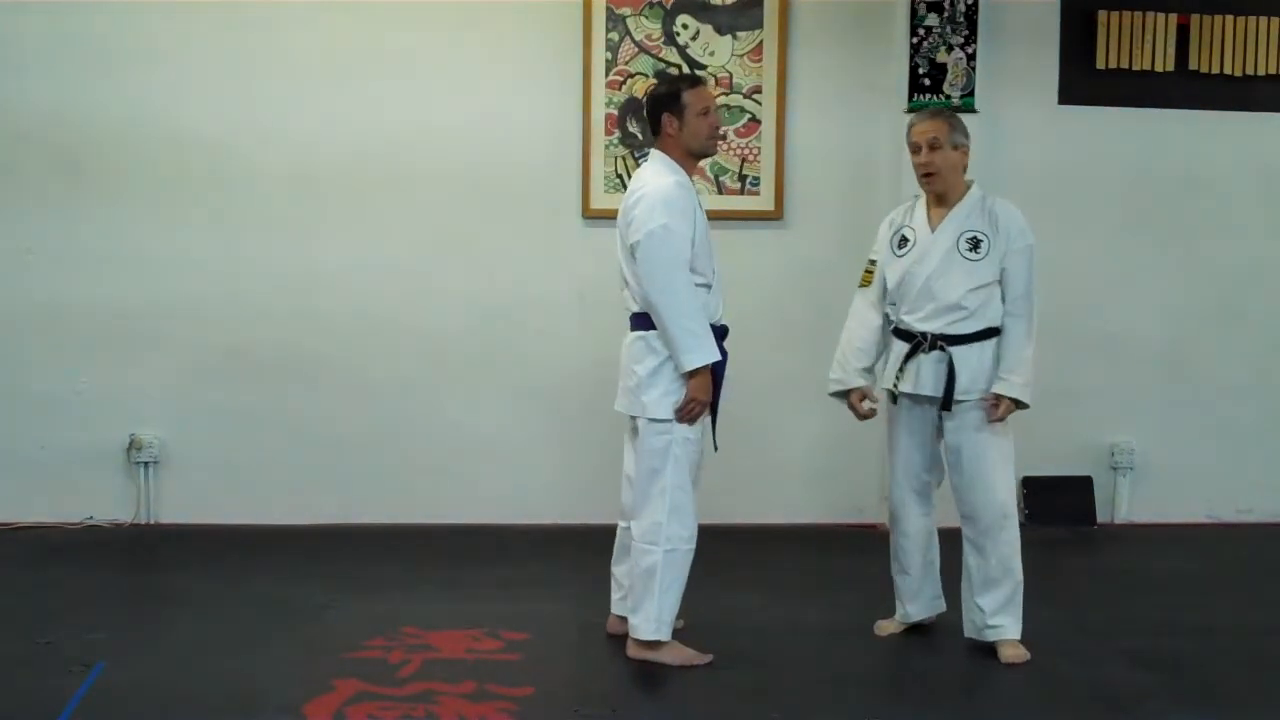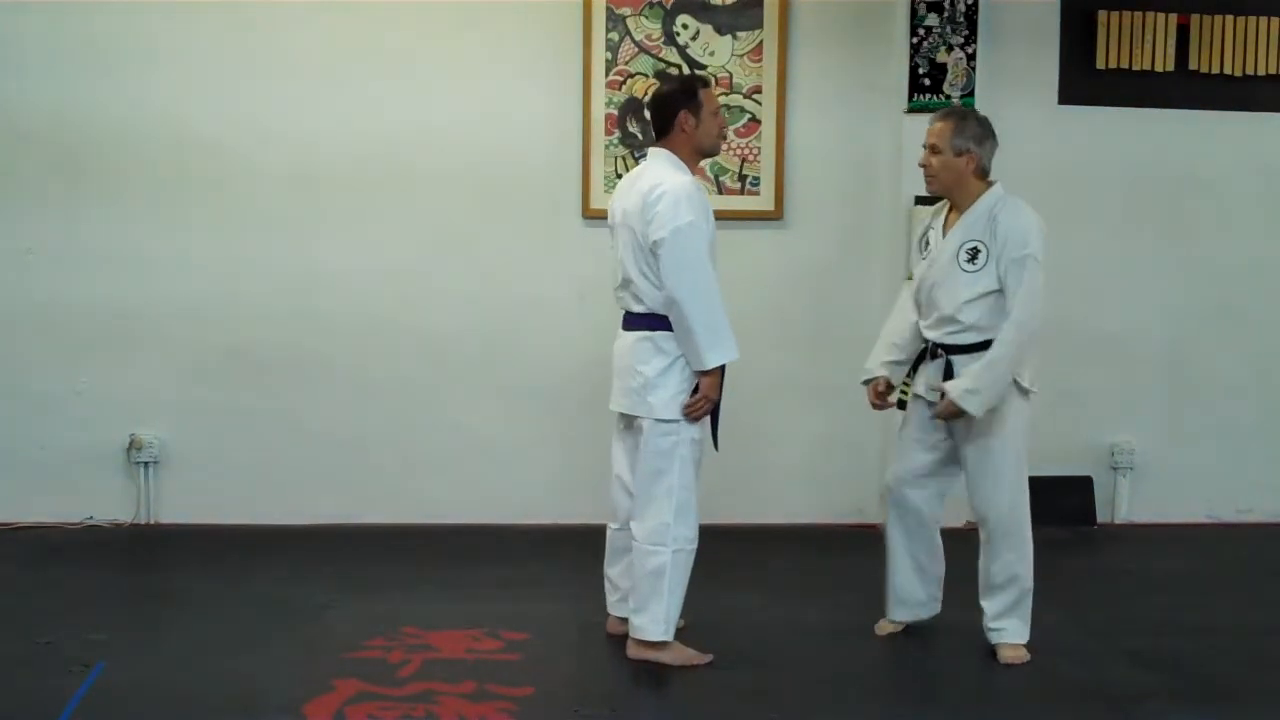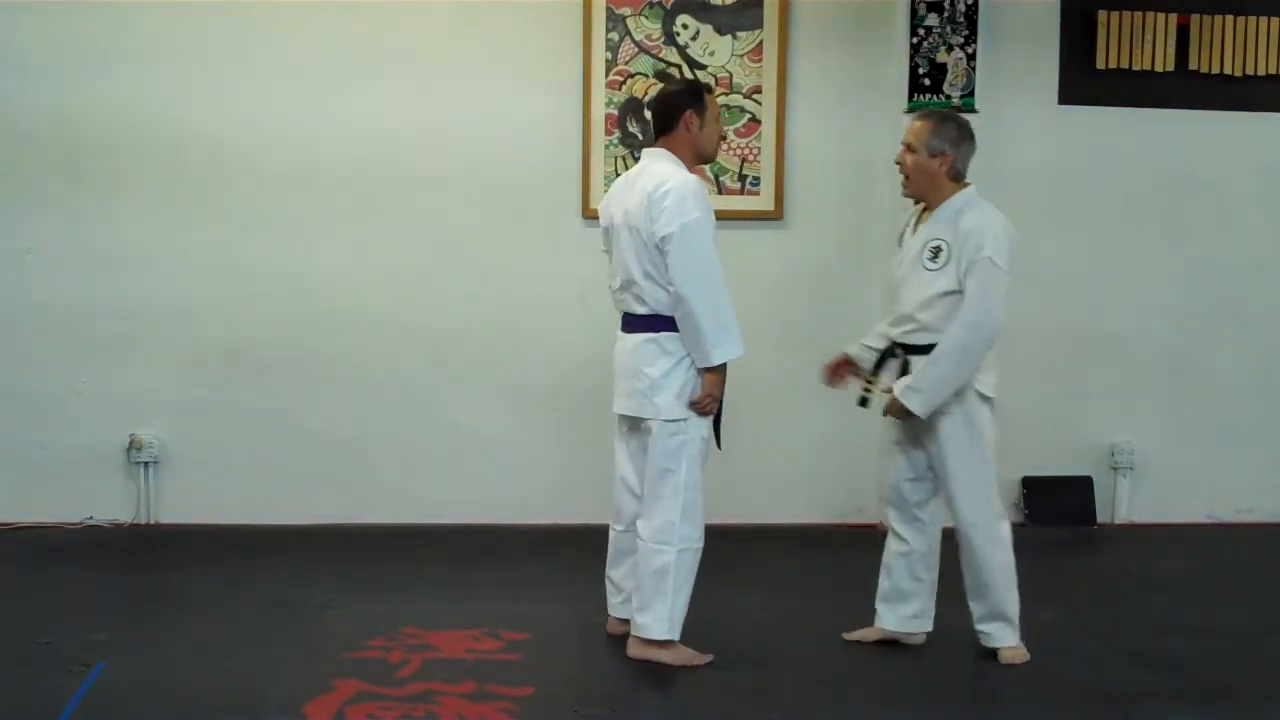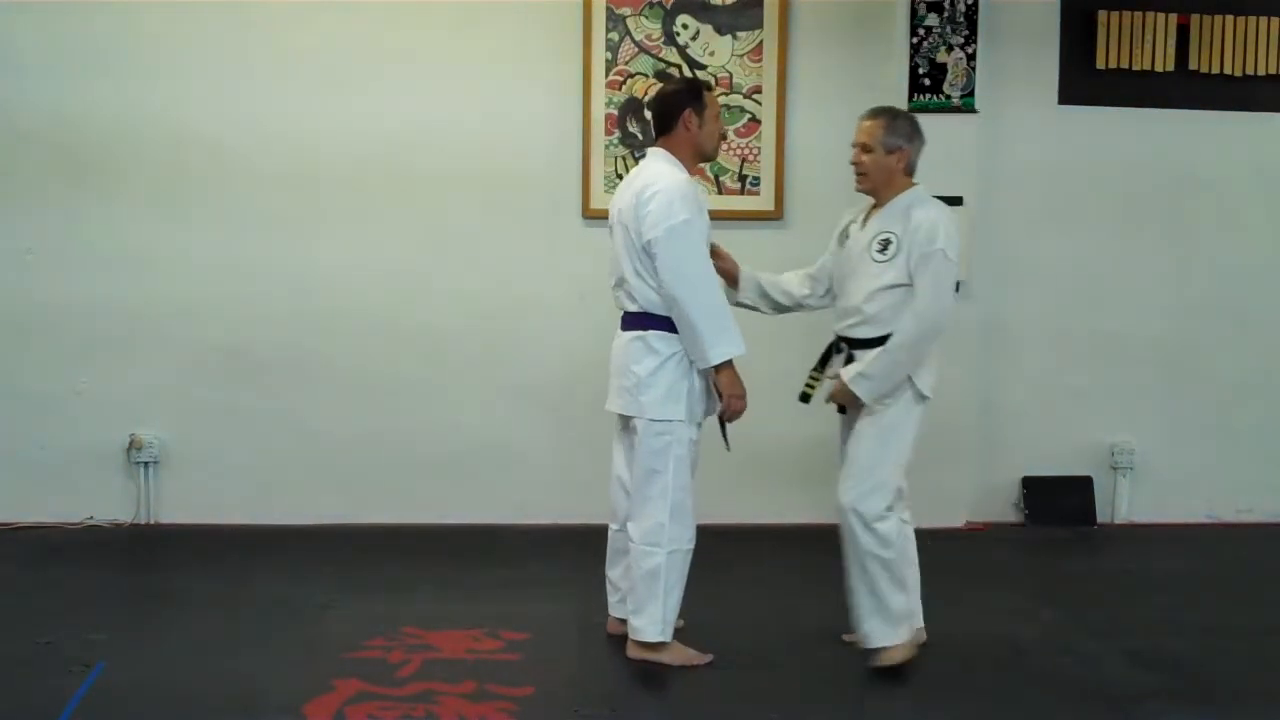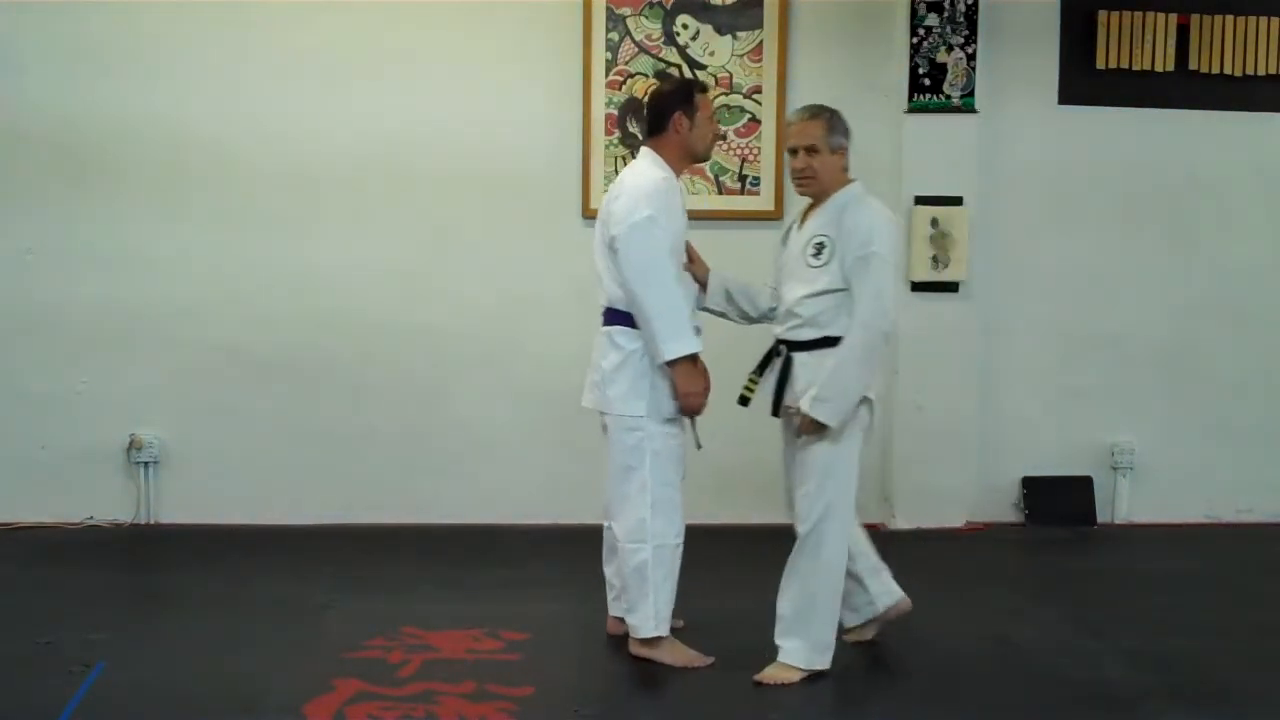
dt=0.4s
person 1, frame 1
left shoulder: (665, 185)
right shoulder: (664, 192)
right elbow: (669, 291)
right wrist: (698, 368)
left hip: (663, 358)
right hip: (671, 361)
left knee: (646, 495)
right knee: (667, 504)
left ankle: (628, 608)
right ankle: (649, 634)
person 1, frame 2
left shoulder: (636, 182)
right shoulder: (679, 191)
right elbow: (690, 289)
right wrist: (711, 368)
left hip: (640, 348)
right hip: (669, 357)
left knee: (635, 493)
right knee: (667, 504)
left ankle: (625, 609)
right ankle: (650, 634)
person 1, frame 3
left shoulder: (623, 187)
right shoulder: (682, 188)
right elbow: (697, 286)
right wrist: (714, 365)
left hip: (636, 347)
right hip: (672, 358)
left knee: (636, 495)
right knee: (673, 505)
left ankle: (625, 609)
right ankle: (652, 633)
person 1, frame 4
left shoulder: (638, 182)
right shoulder: (674, 190)
right elbow: (691, 288)
right wrist: (724, 366)
left hip: (640, 349)
right hip: (667, 358)
left knee: (635, 496)
right knee: (663, 505)
left ankle: (626, 609)
right ankle: (648, 634)
person 1, frame 5
left shoulder: (654, 184)
right shoulder: (647, 188)
right elbow: (649, 285)
left wrist: (687, 356)
right wrist: (683, 362)
left hip: (644, 357)
right hip: (640, 358)
left knee: (632, 496)
right knee: (651, 502)
left ankle: (626, 608)
right ankle: (648, 631)
person 2, frame 1
left shoulder: (1003, 219)
right shoulder: (897, 224)
left elbow: (1020, 311)
right elbow: (869, 307)
left wrist: (1012, 384)
right wrist: (853, 377)
left hip: (974, 375)
right hip: (908, 373)
left knee: (988, 503)
right knee: (908, 497)
left ankle: (998, 624)
right ankle: (915, 605)
person 2, frame 2
left shoulder: (1015, 222)
right shoulder: (935, 221)
left elbow: (1021, 320)
right elbow: (912, 303)
left wrist: (969, 392)
right wrist: (884, 367)
left hip: (987, 383)
right hip: (930, 378)
left knee: (1000, 510)
right knee: (906, 490)
left ankle: (1007, 627)
right ankle: (912, 603)
person 2, frame 3
left shoulder: (981, 226)
right shoulder: (919, 220)
left elbow: (978, 326)
left wrist: (916, 392)
right wrist: (864, 354)
left hip: (954, 389)
right hip: (913, 382)
left knee: (975, 513)
right knee: (907, 505)
left ankle: (1002, 630)
right ankle: (901, 618)
person 2, frame 4
left shoulder: (931, 221)
right shoulder: (856, 221)
left elbow: (927, 318)
right elbow: (813, 286)
left wrist: (864, 379)
right wrist: (741, 279)
left hip: (893, 379)
right hip: (855, 374)
left knee: (862, 502)
right knee: (876, 502)
left ankle: (893, 626)
right ankle: (896, 619)
person 2, frame 5
left shoulder: (867, 220)
right shoulder: (802, 220)
left elbow: (873, 323)
right elbow: (775, 304)
left wrist: (825, 401)
right wrist: (708, 282)
left hip: (836, 385)
right hip: (798, 380)
left knee: (817, 518)
right knee: (818, 509)
left ankle: (803, 649)
right ankle: (878, 599)
